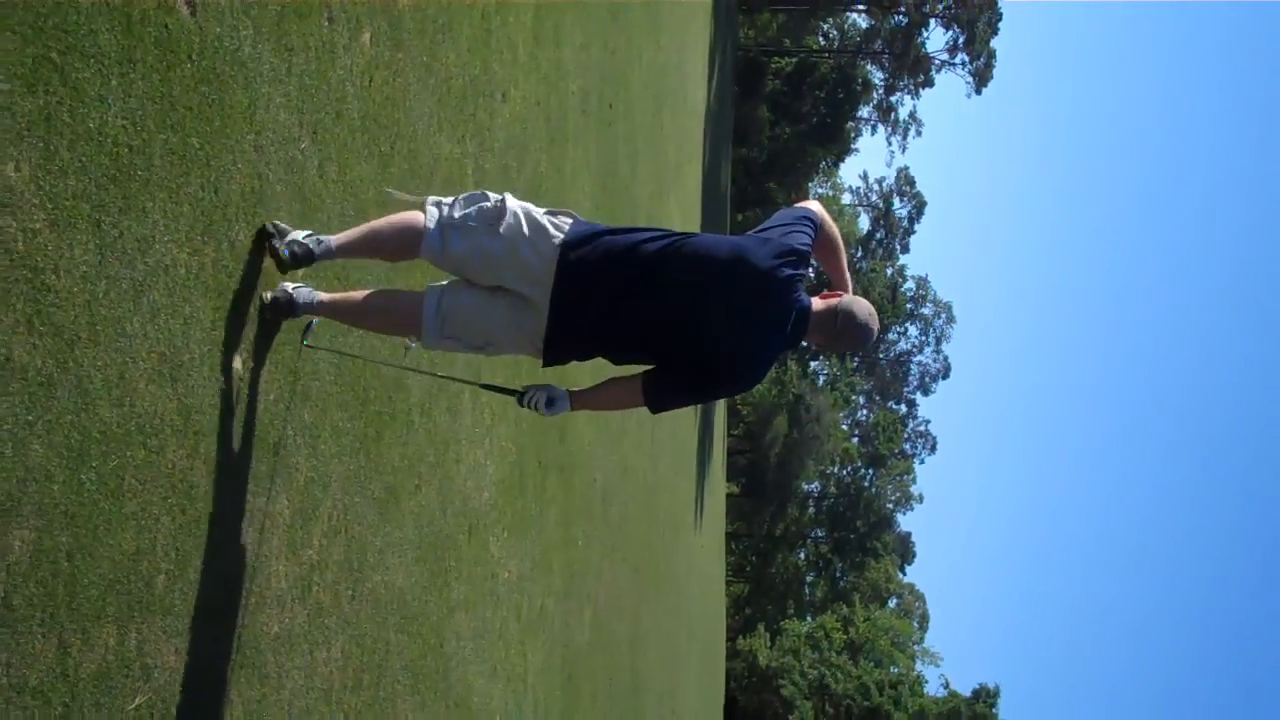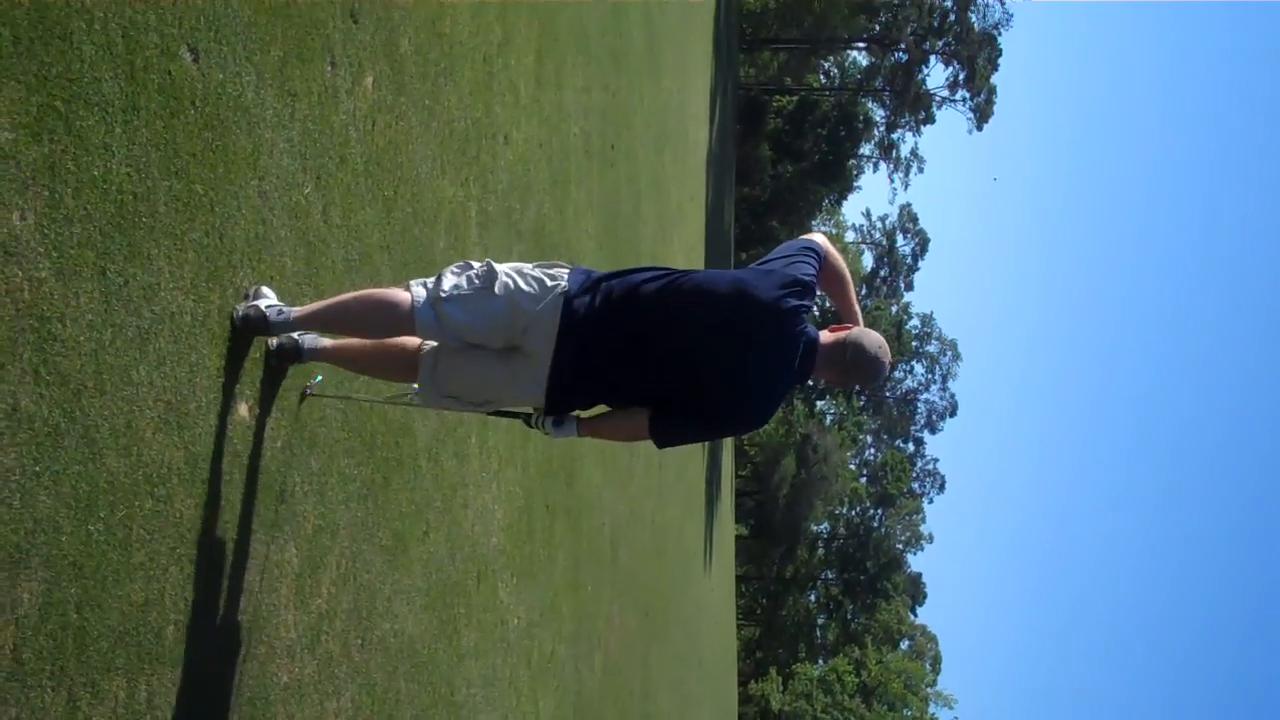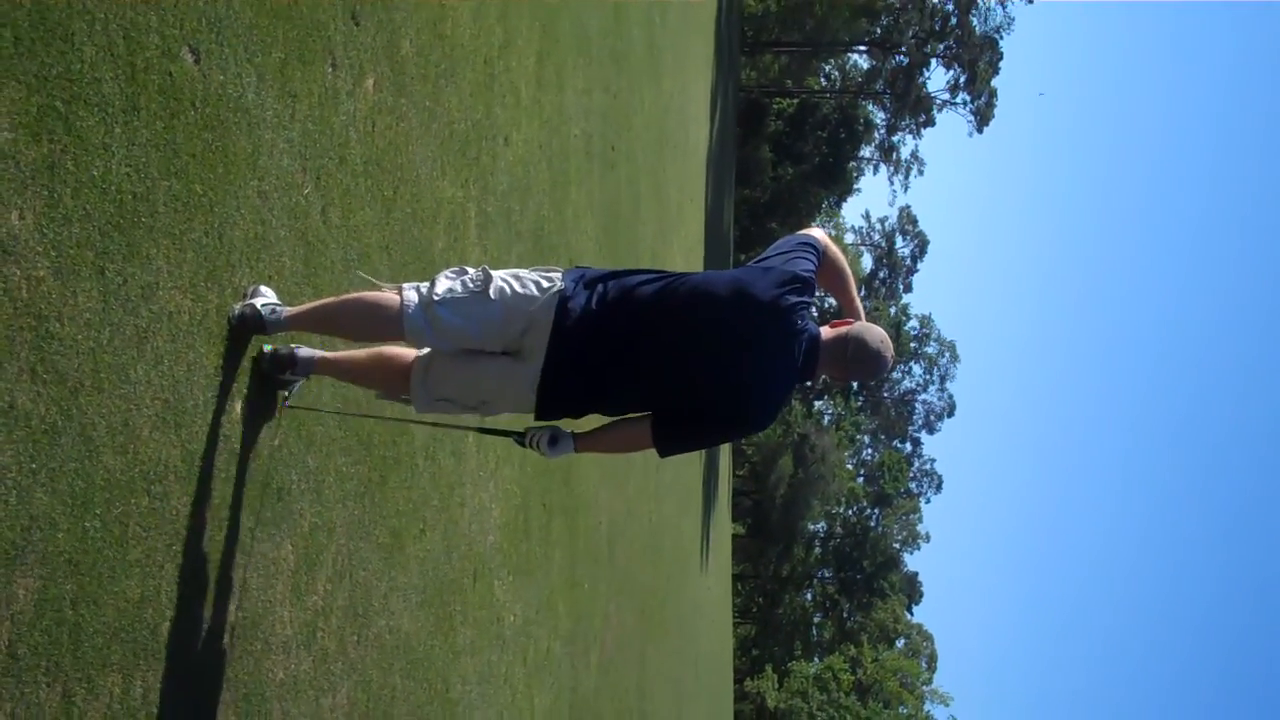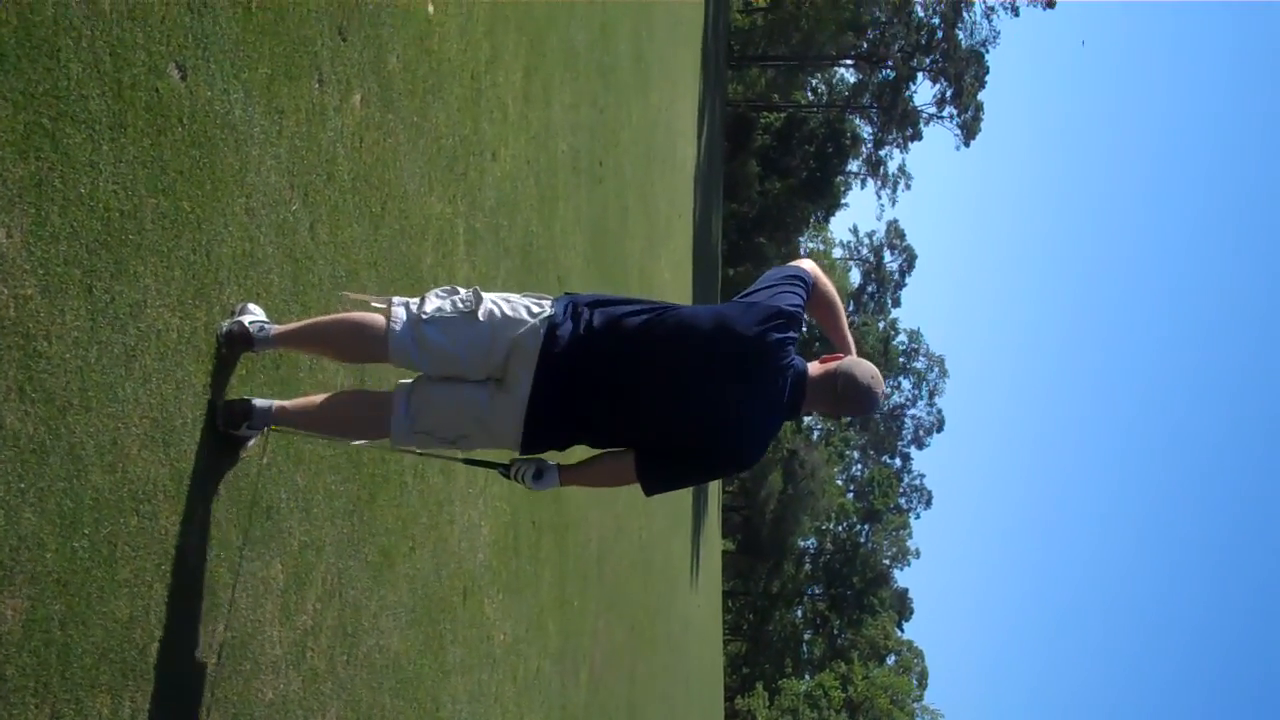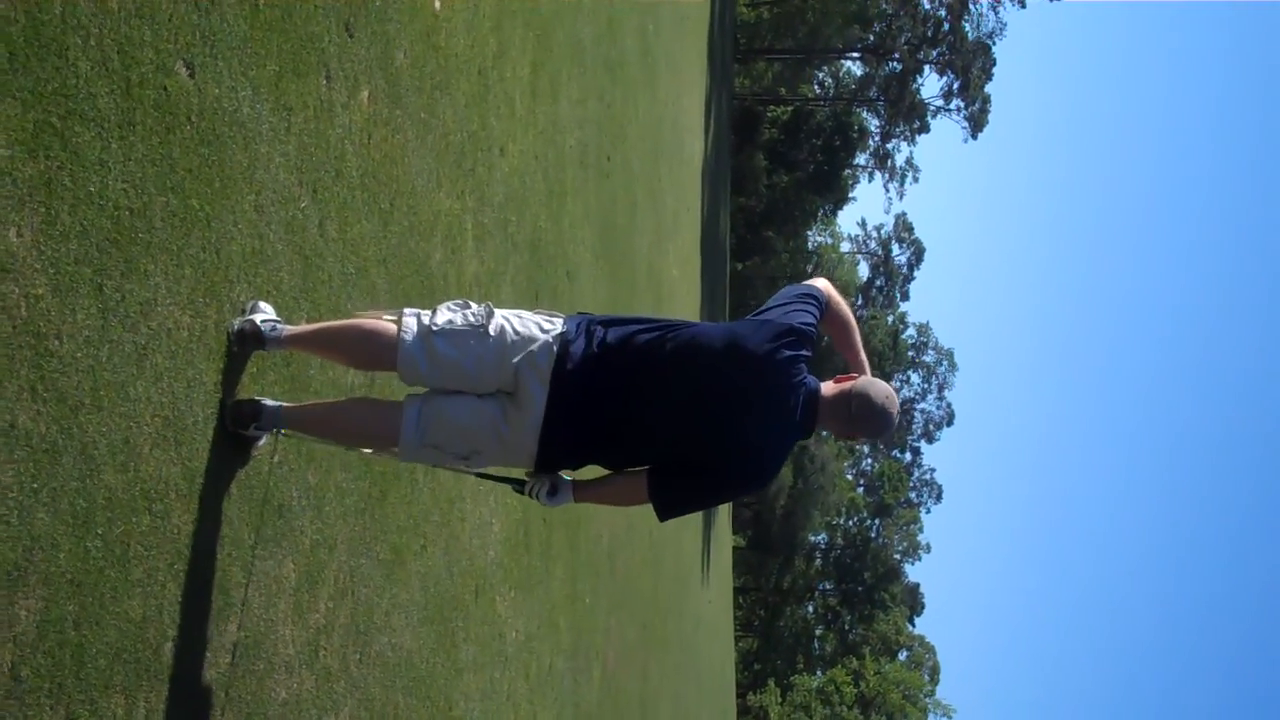
dt=0.3s
person 1, frame 1
left shoulder: (784, 252)
right shoulder: (744, 366)
left elbow: (813, 208)
right elbow: (649, 388)
left wrist: (842, 285)
right wrist: (571, 402)
left hip: (570, 246)
right hip: (563, 327)
left knee: (446, 222)
right knee: (435, 315)
left ankle: (316, 244)
right ankle: (315, 303)
person 1, frame 2
left shoulder: (788, 286)
right shoulder: (753, 404)
left elbow: (818, 240)
right elbow: (648, 422)
left wrist: (856, 323)
right wrist: (575, 426)
left hip: (568, 299)
right hip: (565, 382)
left knee: (422, 306)
right knee: (429, 368)
left ankle: (287, 318)
right ankle: (313, 349)
person 1, frame 3
left shoulder: (787, 282)
right shoulder: (758, 404)
left elbow: (817, 237)
right elbow: (656, 430)
left wrist: (857, 316)
right wrist: (573, 443)
left hip: (565, 299)
right hip: (559, 387)
left knee: (412, 310)
right knee: (422, 379)
left ankle: (278, 315)
right ankle: (309, 363)
person 1, frame 4
left shoulder: (776, 318)
right shoulder: (743, 442)
left elbow: (808, 269)
right elbow: (640, 466)
left wrist: (849, 356)
right wrist: (559, 476)
left hip: (550, 328)
right hip: (542, 418)
left knee: (398, 329)
right knee: (402, 413)
left ankle: (265, 331)
right ankle: (273, 412)
person 1, frame 5
left shoulder: (785, 333)
right shoulder: (757, 462)
left elbow: (822, 287)
right elbow: (653, 486)
left wrist: (863, 372)
right wrist: (573, 492)
left hip: (561, 346)
right hip: (552, 434)
left knee: (409, 341)
right knee: (409, 426)
left ankle: (279, 332)
right ankle: (278, 415)
